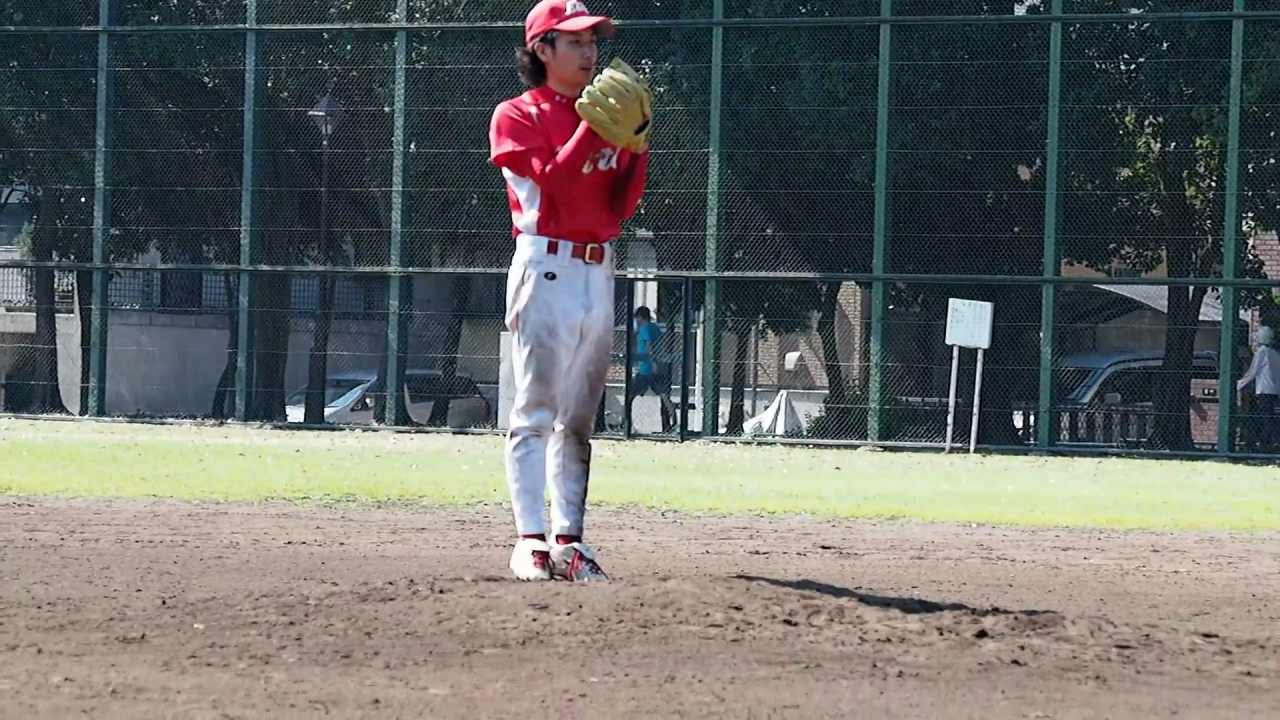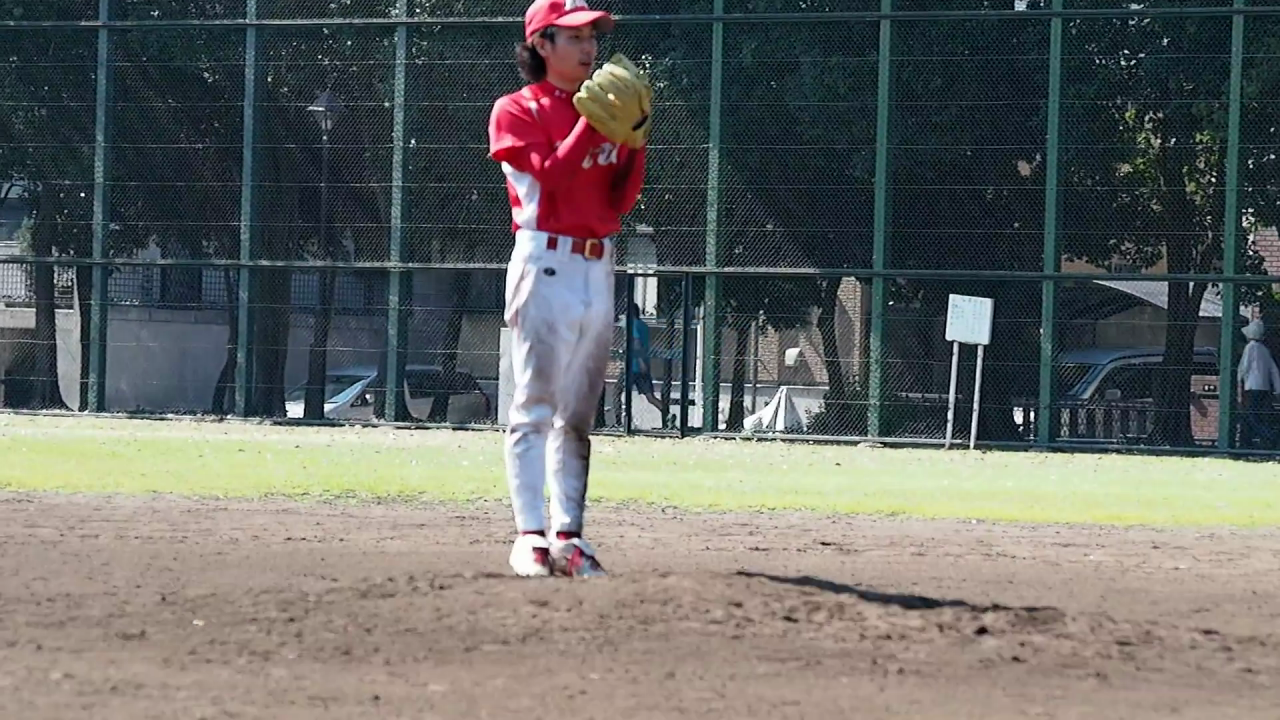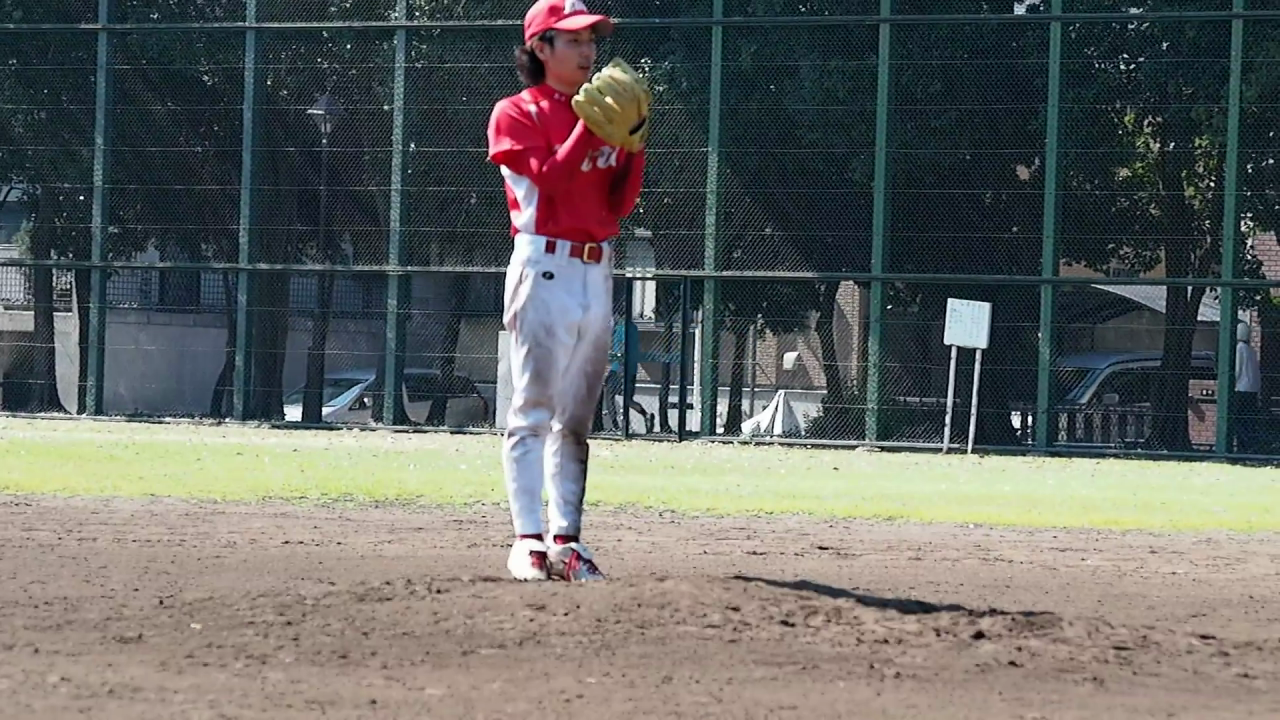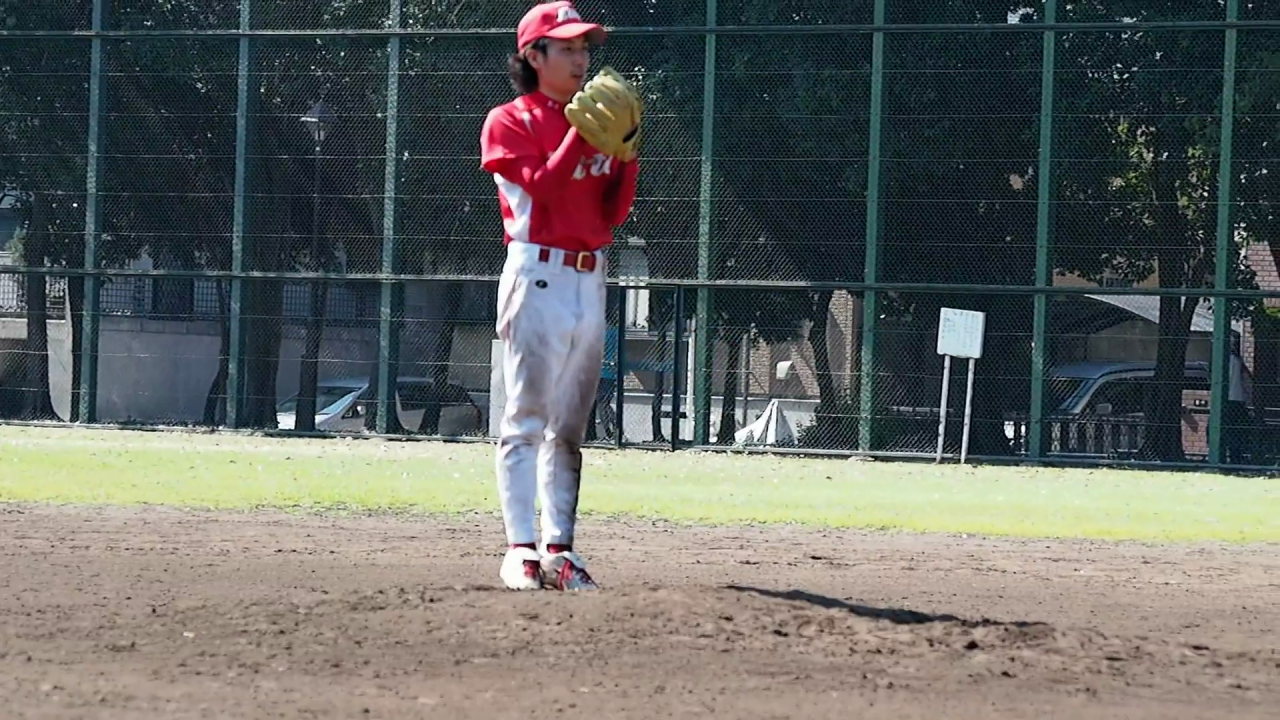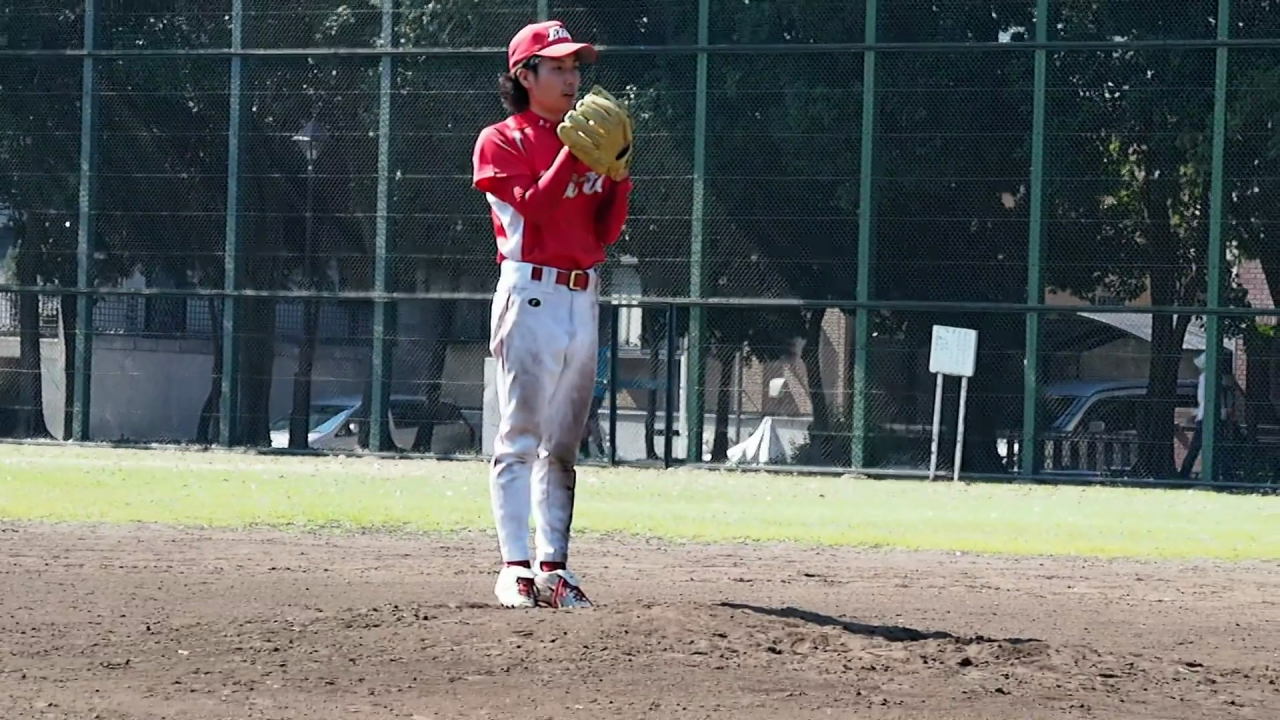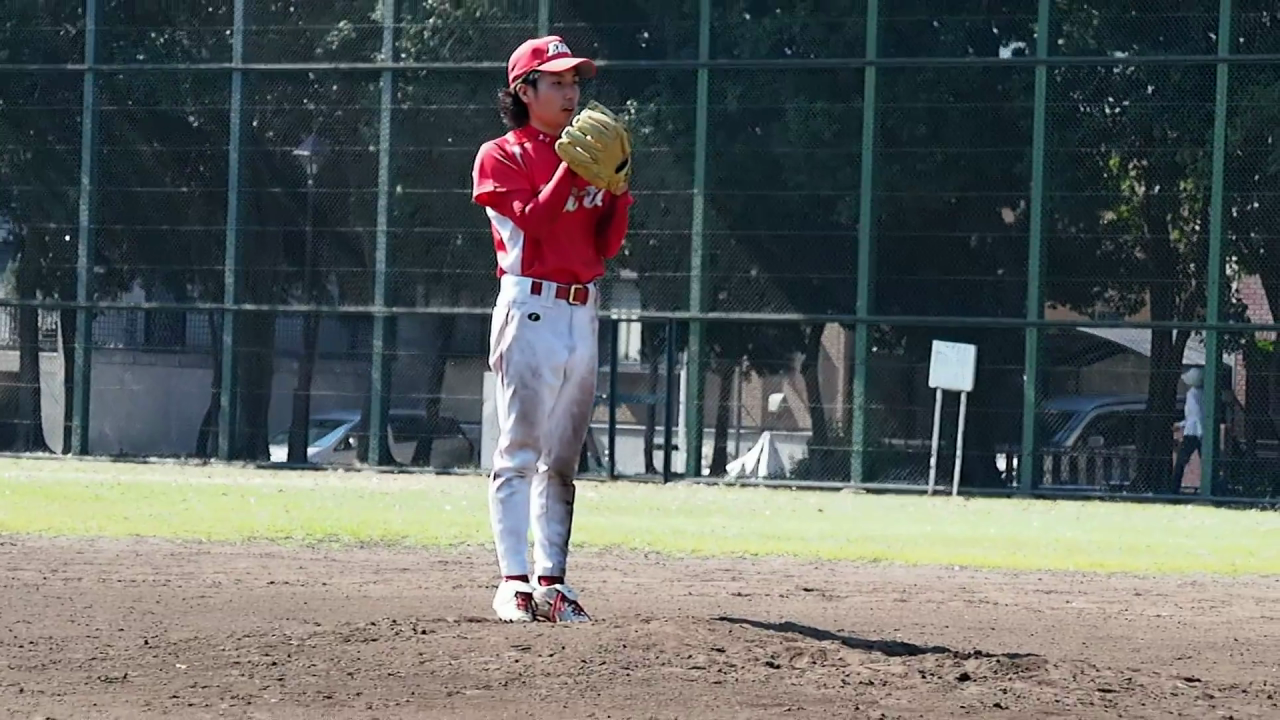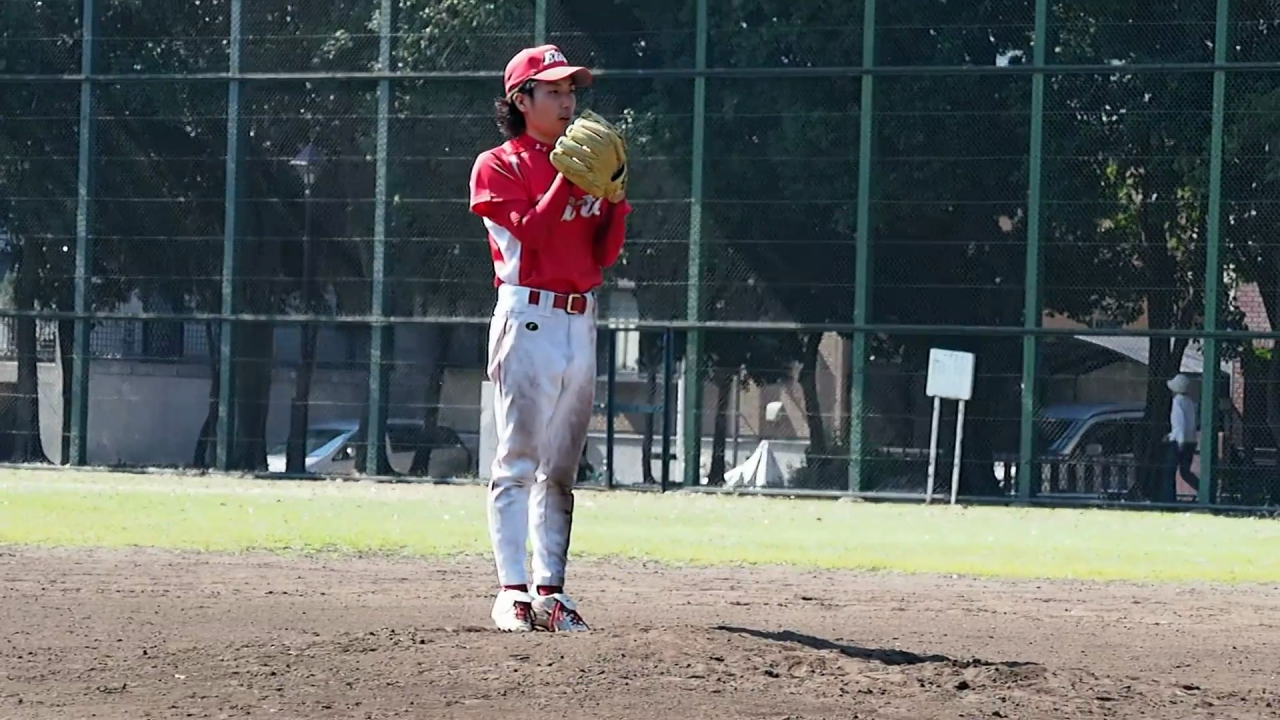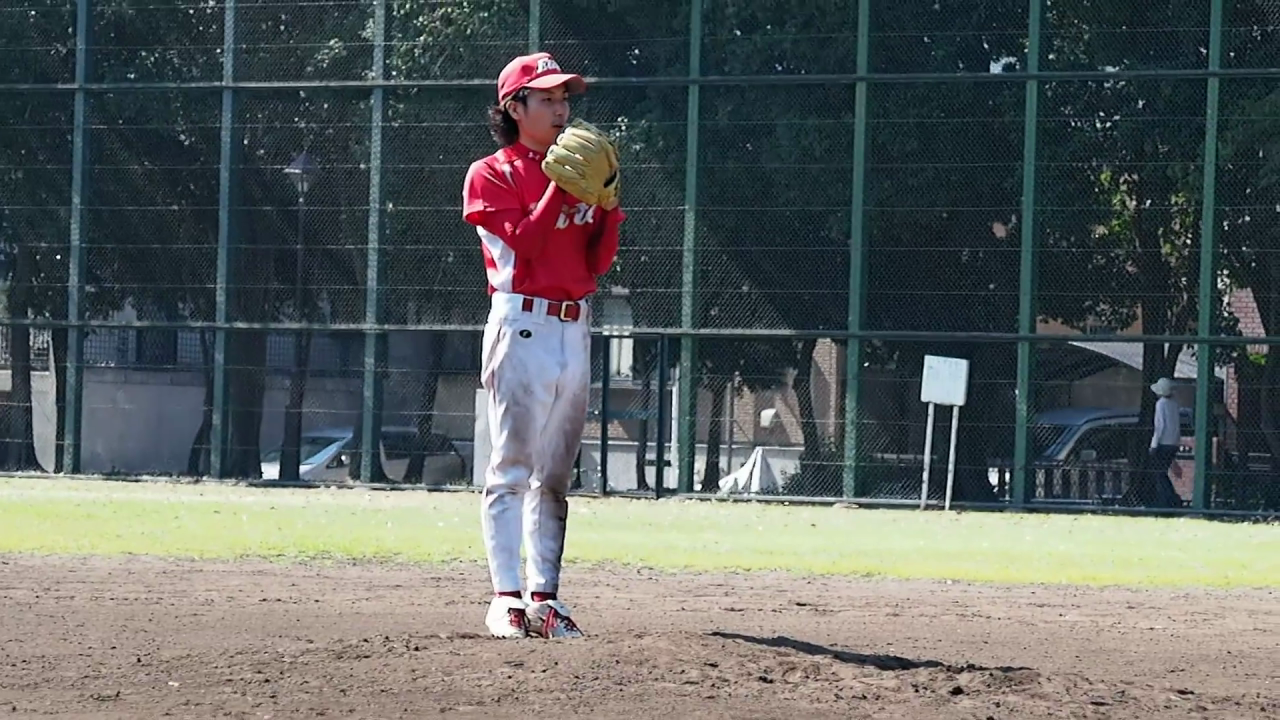
dt=0.1s
person 1, frame 1
right shoulder: (516, 115)
left elbow: (622, 207)
right elbow: (555, 180)
left wrist: (638, 141)
right wrist: (595, 121)
left hip: (599, 273)
right hip: (547, 268)
left knee: (578, 416)
right knee: (536, 409)
left ankle: (569, 538)
right ankle: (531, 539)
person 1, frame 2
left shoulder: (606, 110)
right shoulder: (516, 110)
left elbow: (621, 200)
right elbow: (555, 174)
left wrist: (636, 135)
right wrist: (593, 115)
left hip: (599, 267)
right hip: (547, 263)
left knee: (578, 411)
right knee: (536, 404)
left ankle: (568, 534)
right ankle: (531, 534)
person 1, frame 3
right shoulder: (516, 113)
left elbow: (620, 204)
right elbow: (552, 178)
left wrist: (634, 139)
right wrist: (593, 118)
left hip: (597, 271)
right hip: (545, 267)
left knee: (576, 415)
right knee: (534, 409)
left ankle: (566, 538)
right ankle: (528, 538)
person 1, frame 4
right shoulder: (509, 121)
left elbow: (613, 212)
right elbow: (544, 187)
left wrist: (627, 148)
right wrist: (583, 127)
left hip: (590, 280)
right hip: (538, 276)
left knee: (569, 425)
right knee: (527, 417)
left ankle: (559, 547)
right ankle: (521, 548)
person 1, frame 5
right shoulder: (500, 141)
left elbow: (606, 231)
right elbow: (535, 207)
left wrist: (619, 167)
right wrist: (575, 148)
left hip: (583, 298)
right hip: (532, 295)
left knee: (563, 443)
right knee: (520, 436)
left ankle: (553, 565)
right ankle: (516, 566)
person 1, frame 6
right shoulder: (501, 156)
left elbow: (607, 245)
right elbow: (535, 221)
left wrist: (618, 180)
right wrist: (573, 163)
left hip: (583, 313)
right hip: (531, 309)
left knee: (561, 457)
right knee: (520, 450)
left ankle: (551, 579)
right ankle: (514, 580)
person 1, frame 7
right shoulder: (498, 165)
left elbow: (604, 254)
right elbow: (532, 232)
left wrist: (615, 189)
right wrist: (570, 173)
left hip: (581, 322)
right hip: (529, 319)
left knee: (560, 467)
right knee: (518, 460)
left ankle: (550, 589)
right ankle: (513, 589)
person 1, frame 8
right shoulder: (490, 174)
left elbow: (598, 261)
right elbow: (525, 243)
left wrist: (606, 197)
right wrist: (562, 182)
left hip: (574, 330)
right hip: (522, 326)
left knee: (554, 474)
right knee: (511, 467)
left ankle: (544, 595)
right ankle: (507, 597)
